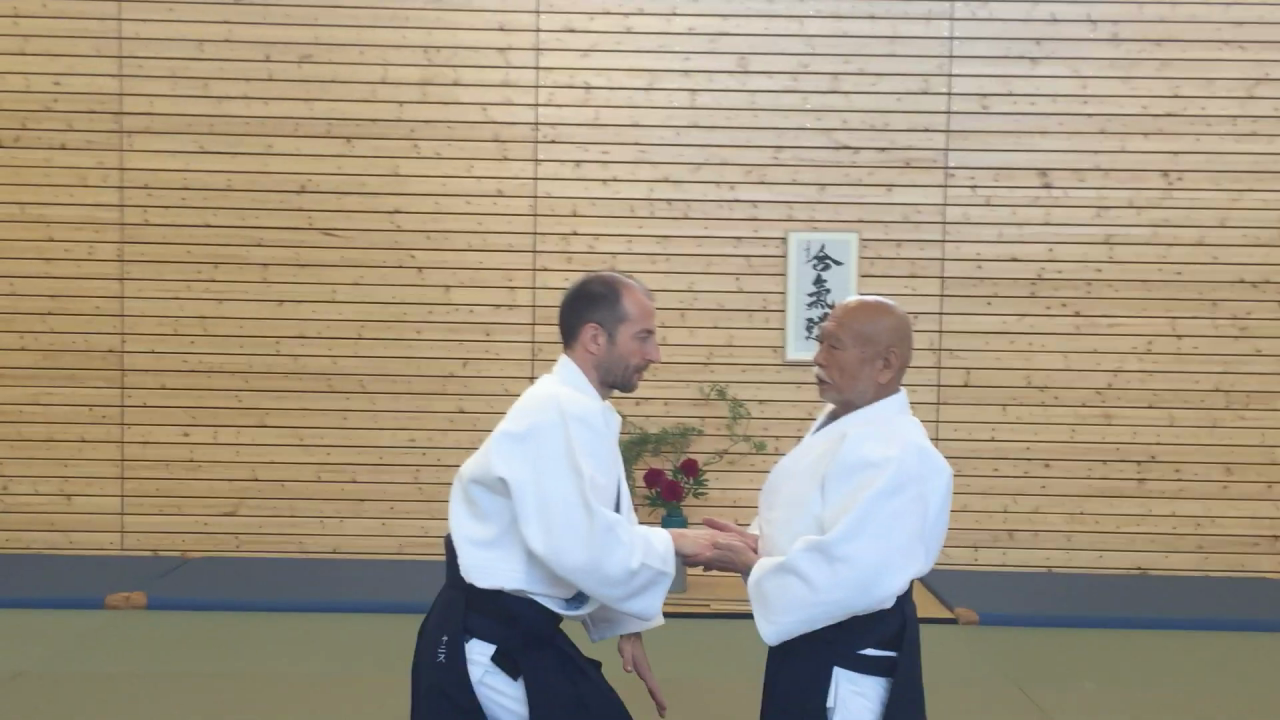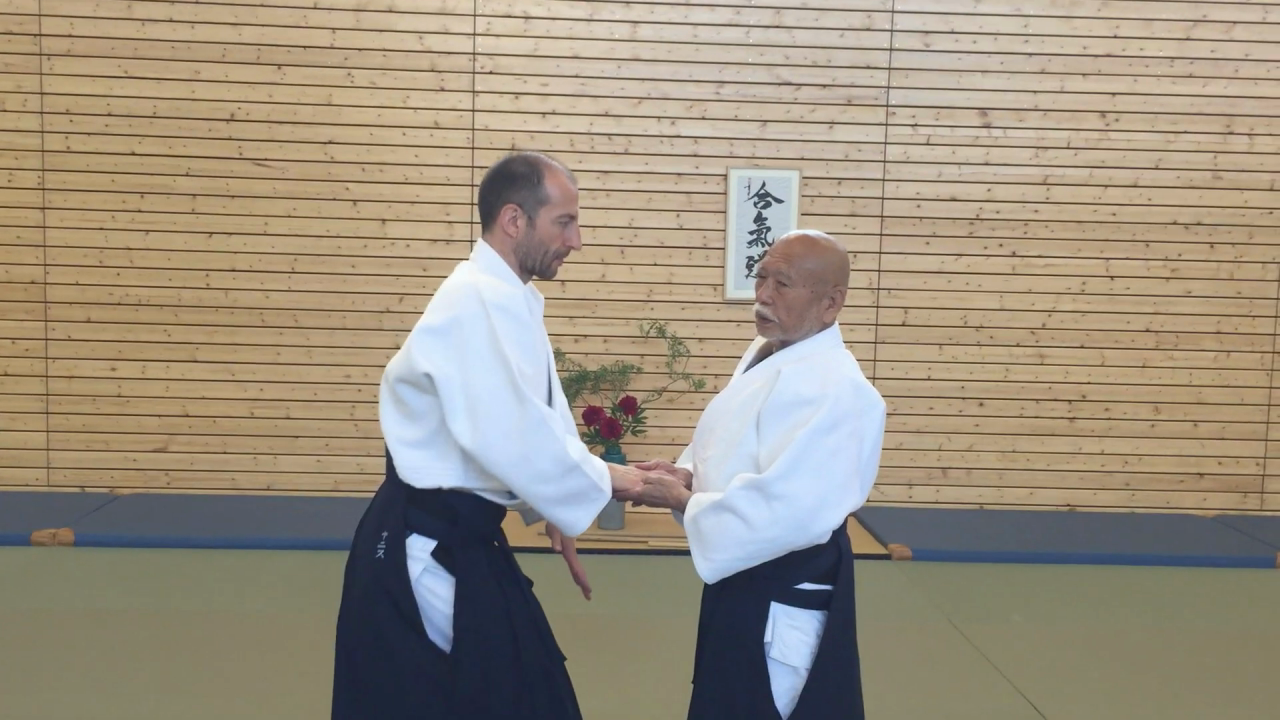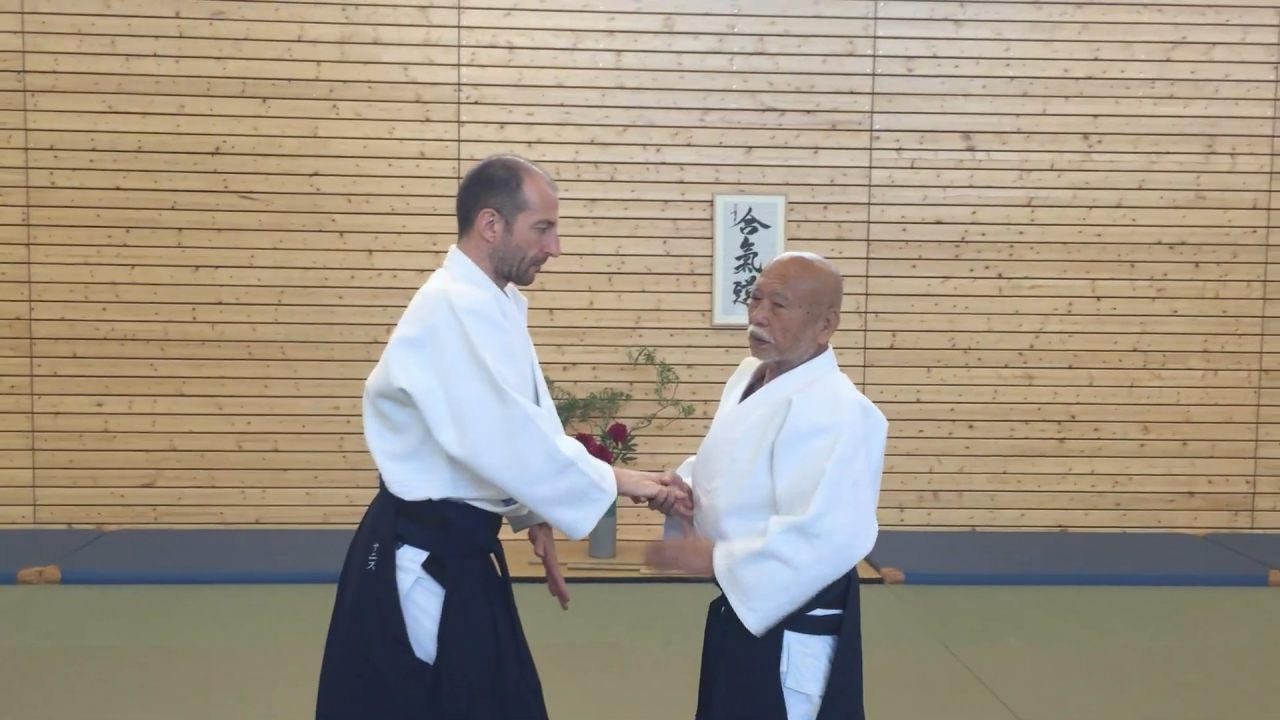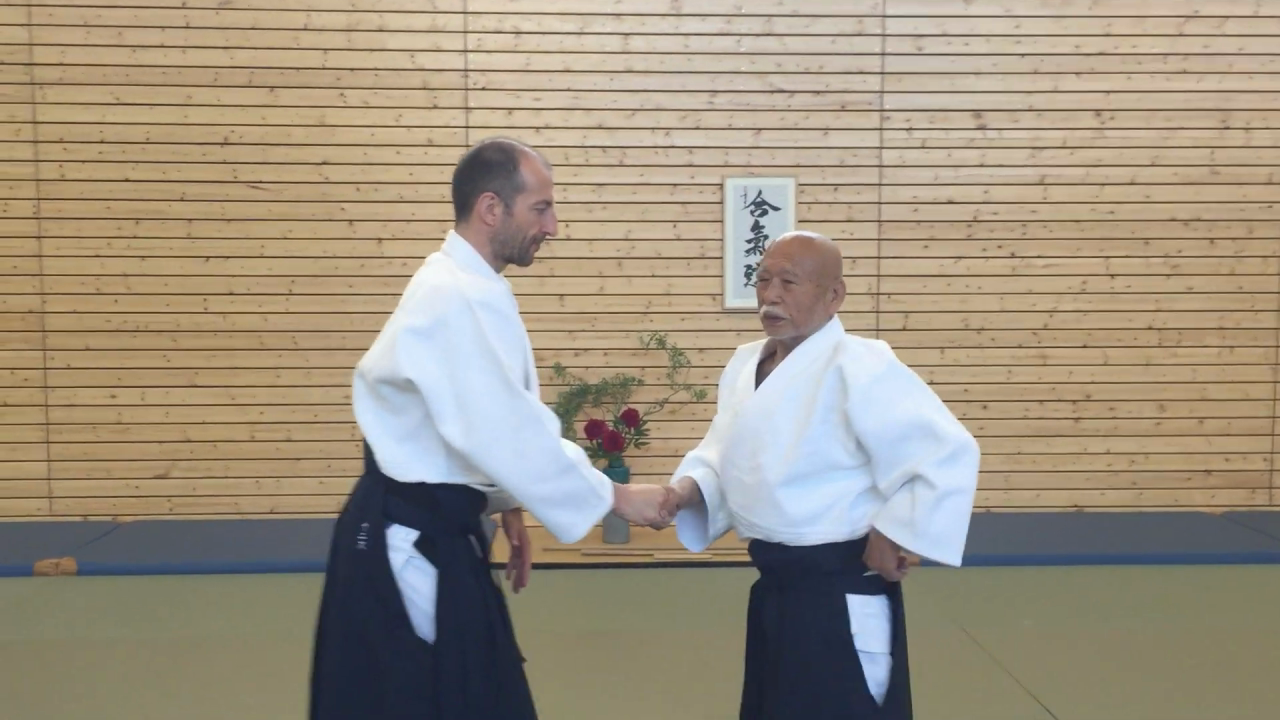
dt=0.7s
person 1, frame 1
left shoulder: (578, 411)
right shoulder: (558, 413)
left elbow: (599, 535)
right elbow: (581, 549)
left wrist: (625, 627)
right wrist: (671, 545)
left hip: (519, 637)
right hip: (486, 654)
person 1, frame 2
left shoulder: (506, 300)
right shoulder: (481, 301)
left elbow: (532, 423)
right elbow: (513, 439)
left wrist: (554, 513)
right wrist: (604, 476)
left hip: (455, 541)
right hip: (425, 550)
person 1, frame 3
left shoulder: (494, 304)
right shoulder: (454, 308)
left elbow: (522, 425)
right elbow: (505, 439)
left wrist: (536, 518)
right wrist: (615, 483)
left hip: (454, 554)
right hip: (420, 565)
person 1, frame 4
left shoulder: (466, 286)
right shoulder: (460, 299)
right elbow: (506, 430)
left wrist: (508, 511)
right wrist: (615, 497)
left hip: (433, 535)
right hip: (404, 548)
person 2, frame 1
left shoulder: (899, 456)
right shoulder: (836, 423)
left elbow: (853, 578)
left wrist: (750, 564)
right wrist: (754, 541)
left hip: (853, 664)
right hip: (807, 644)
person 2, frame 2
left shoulder: (833, 388)
right shoulder: (767, 352)
left elbow: (787, 510)
left wrist: (683, 499)
right wrist: (689, 475)
left hip: (789, 591)
right hip: (746, 574)
person 2, frame 3
left shoulder: (832, 410)
right shoulder: (749, 378)
left elbow: (824, 536)
left wrist: (718, 558)
right wrist: (684, 493)
left hip: (794, 618)
right hip: (744, 602)
person 2, frame 4
left shoulder: (861, 367)
right shoulder: (745, 365)
left elbow: (948, 454)
right elbow: (723, 455)
left wrist: (894, 535)
right wrist: (690, 488)
left hip: (841, 595)
right hip: (777, 587)
